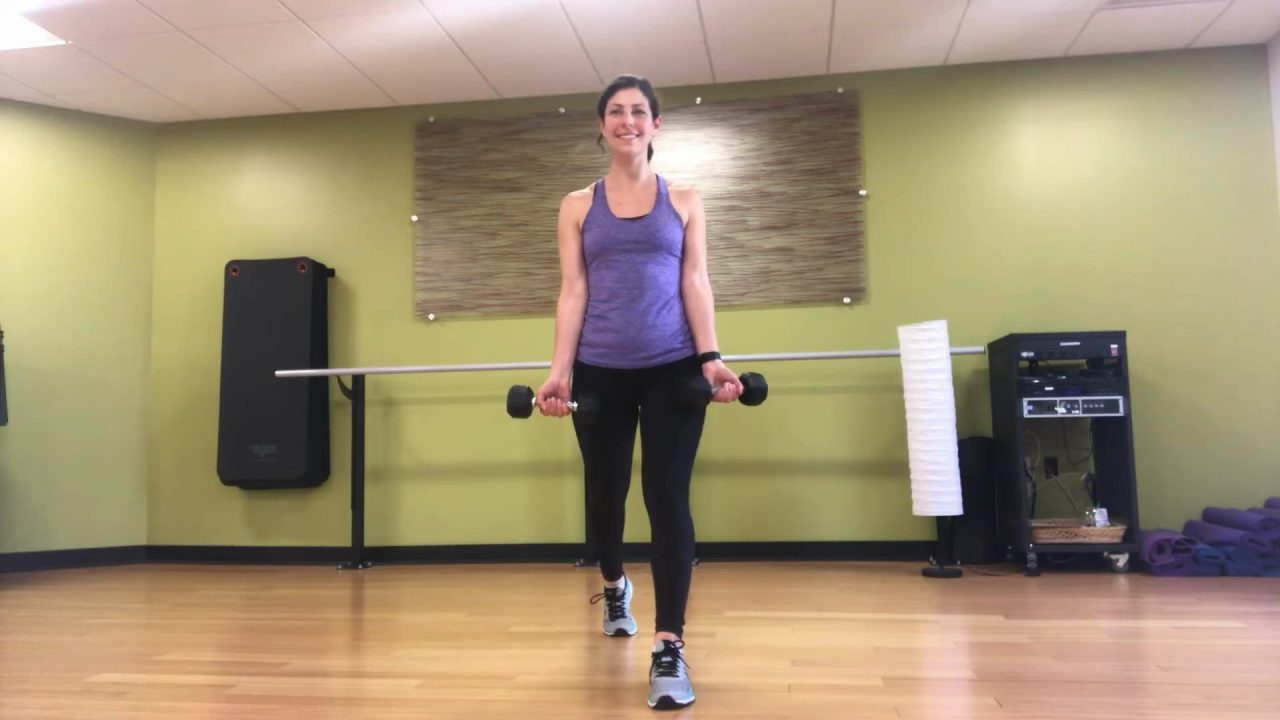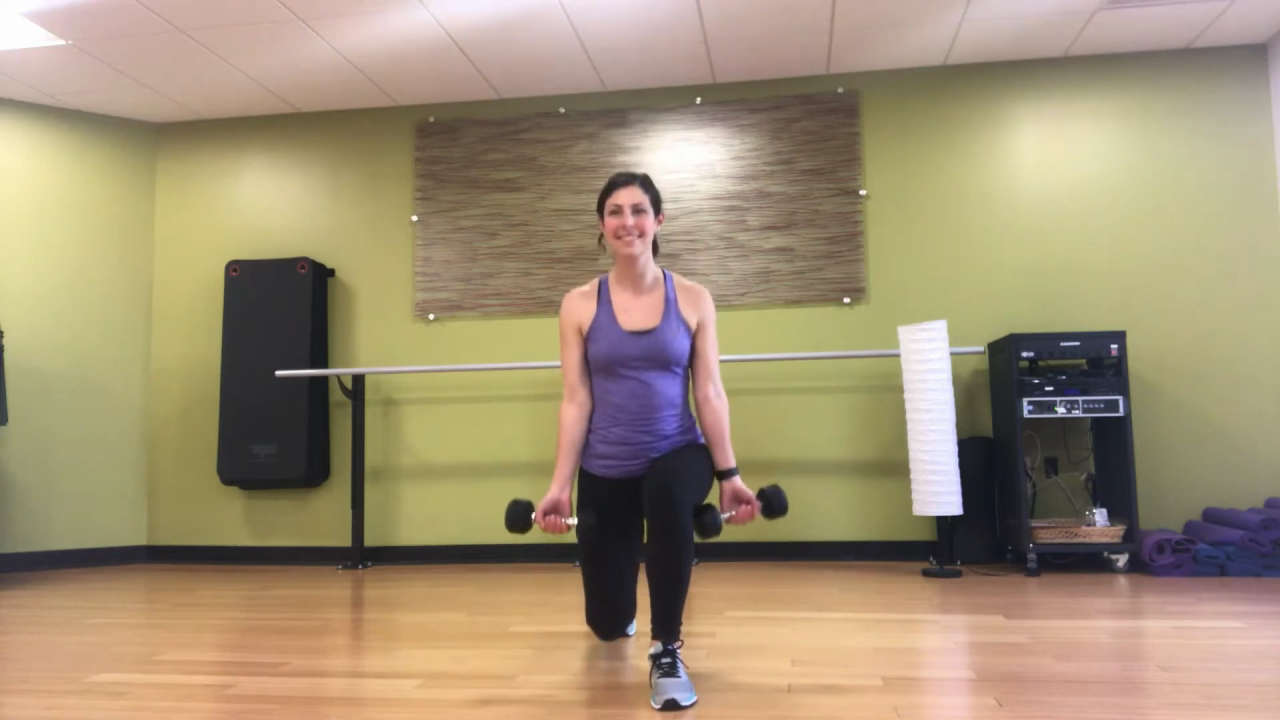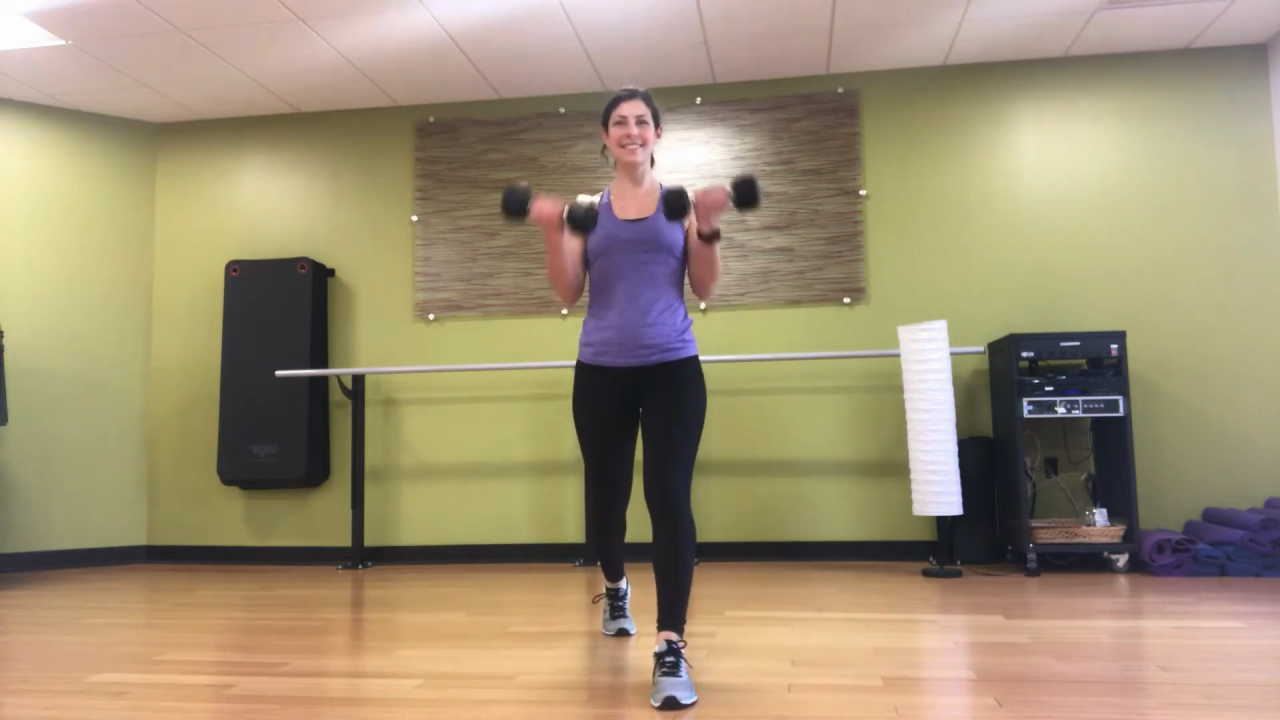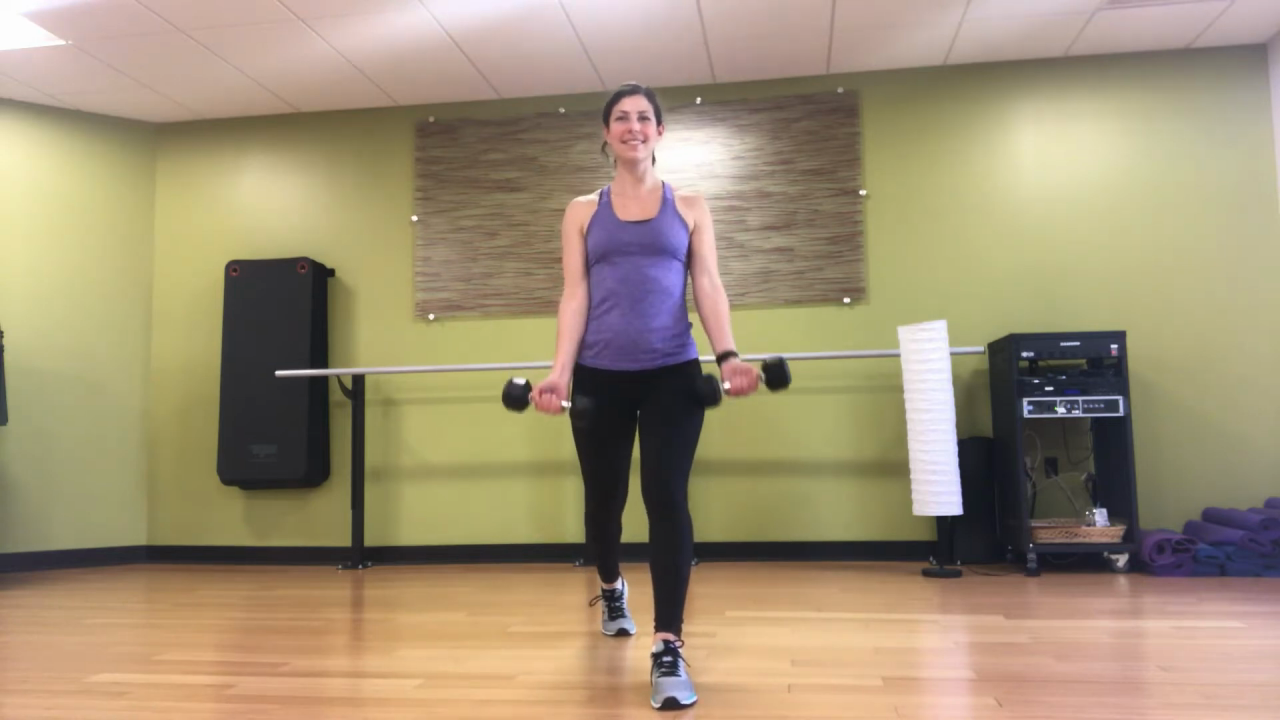
dt=1s
person 1, frame 1
left shoulder: (684, 200)
right shoulder: (578, 205)
left elbow: (695, 283)
right elbow: (573, 292)
left wrist: (711, 358)
right wrist: (559, 370)
left hip: (671, 367)
right hip: (601, 369)
left knee: (667, 496)
right knee: (606, 491)
left ankle: (668, 648)
right ankle: (614, 586)
person 1, frame 2
left shoulder: (692, 299)
right shoulder: (580, 304)
left elbow: (709, 391)
right elbow: (575, 400)
left wrist: (728, 473)
right wrist: (560, 484)
left hip: (678, 451)
right hip: (606, 469)
left knee: (668, 502)
right knee: (608, 619)
left ankle: (666, 652)
right ankle: (620, 612)
person 1, frame 3
left shoulder: (684, 203)
right shoulder: (585, 208)
left elbow: (704, 288)
right elbow: (569, 292)
left wrist: (707, 230)
right wrist: (554, 236)
left hip: (672, 368)
right hip: (601, 371)
left knee: (669, 497)
right knee: (606, 494)
left ankle: (670, 648)
right ankle: (615, 588)
person 1, frame 4
left shoulder: (689, 206)
right shoulder: (583, 210)
left elbow: (707, 286)
right elbow: (575, 295)
left wrist: (727, 356)
right wrist: (559, 371)
left hip: (671, 372)
right hip: (600, 375)
left knee: (665, 495)
right knee: (603, 499)
left ankle: (668, 649)
right ankle: (613, 589)
